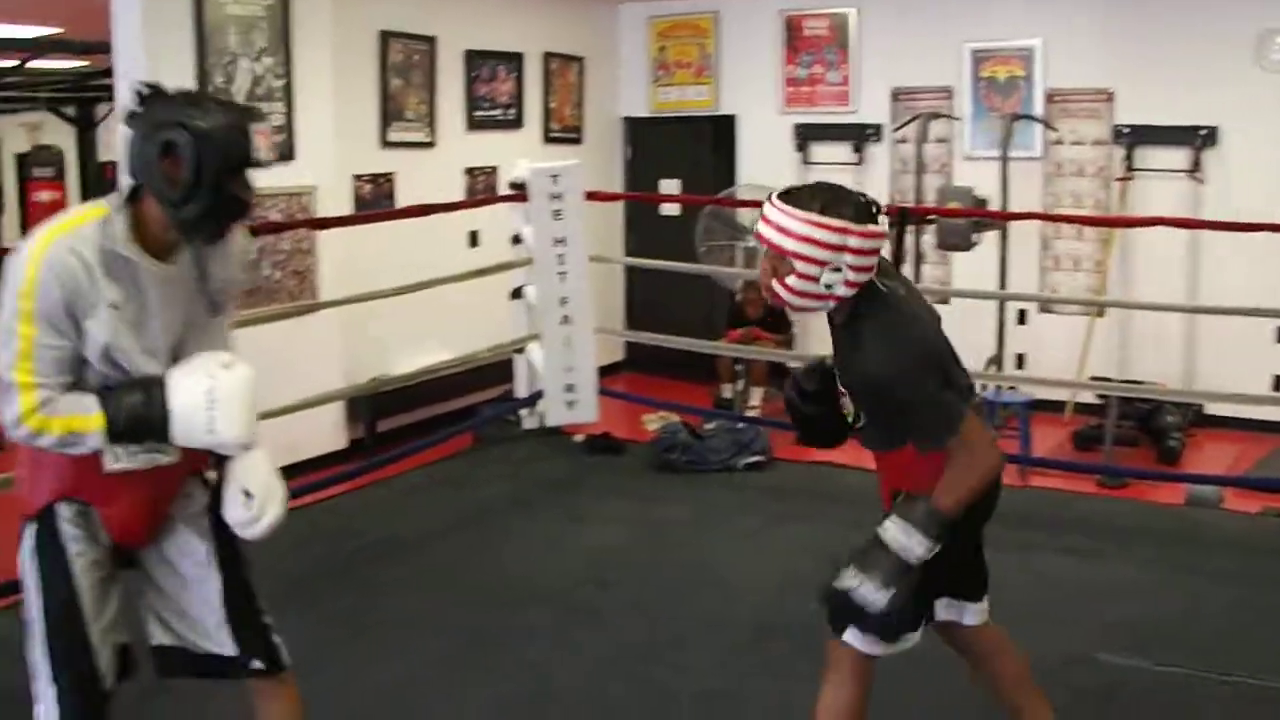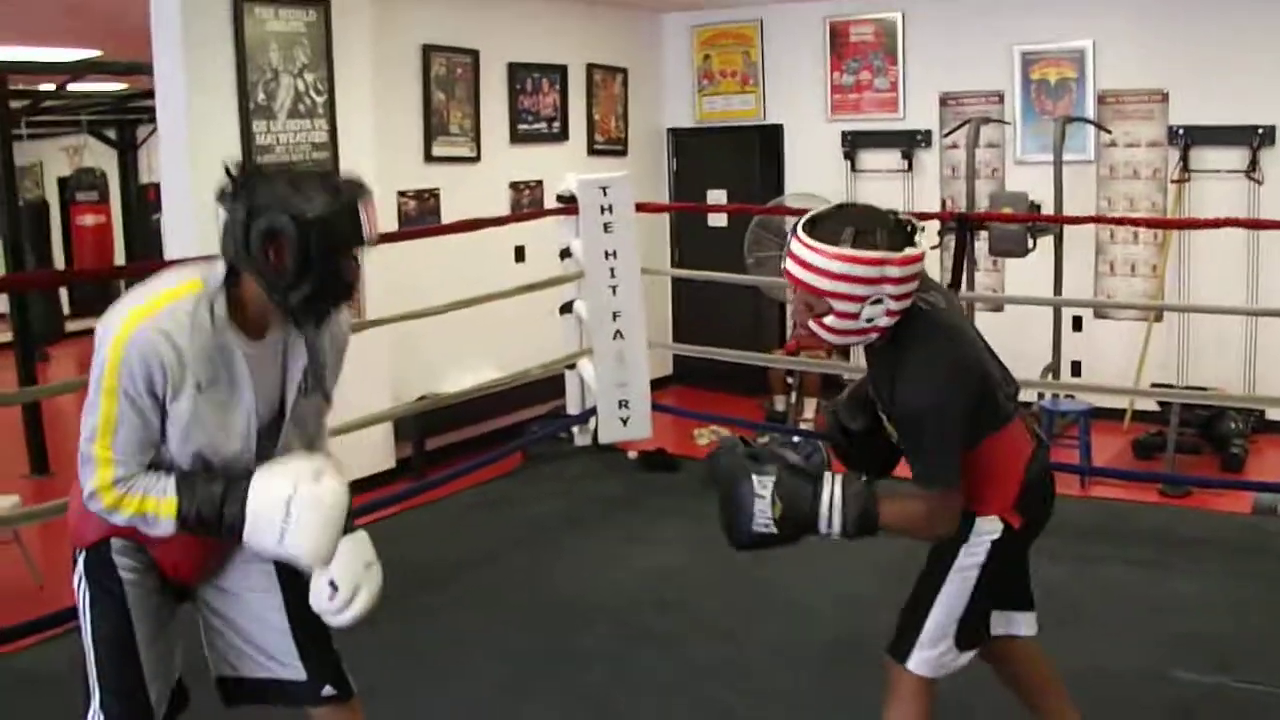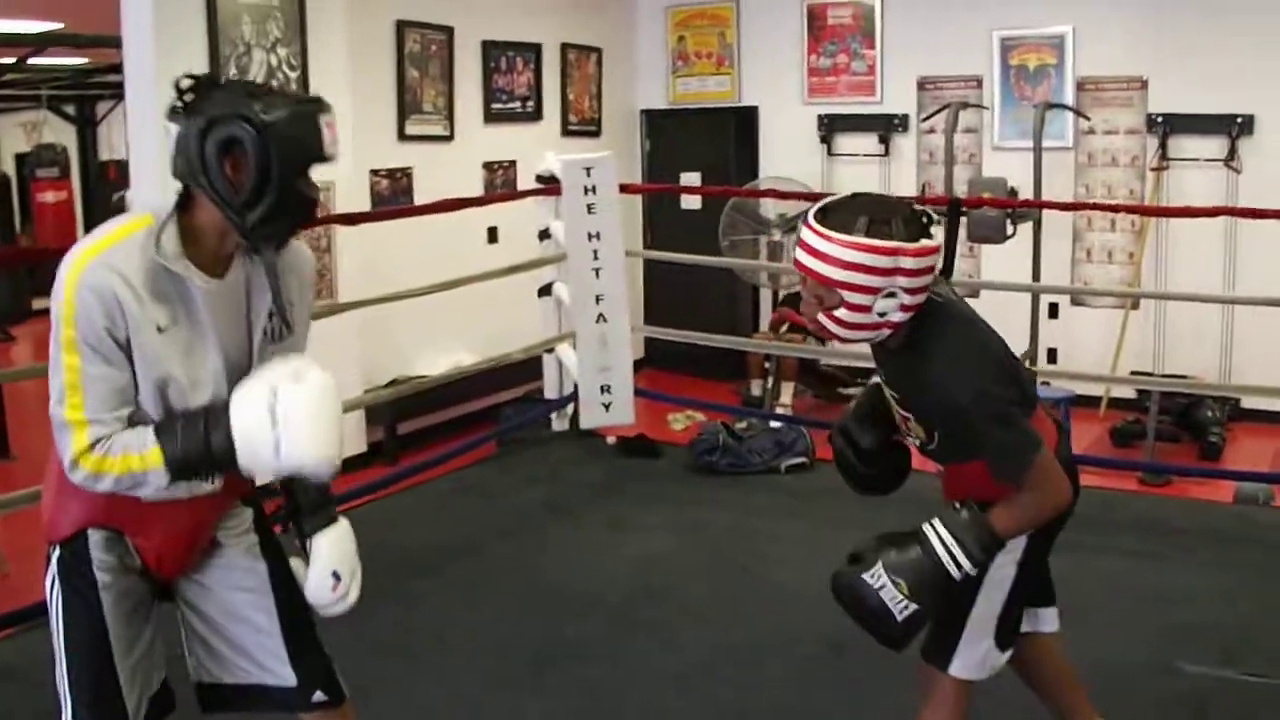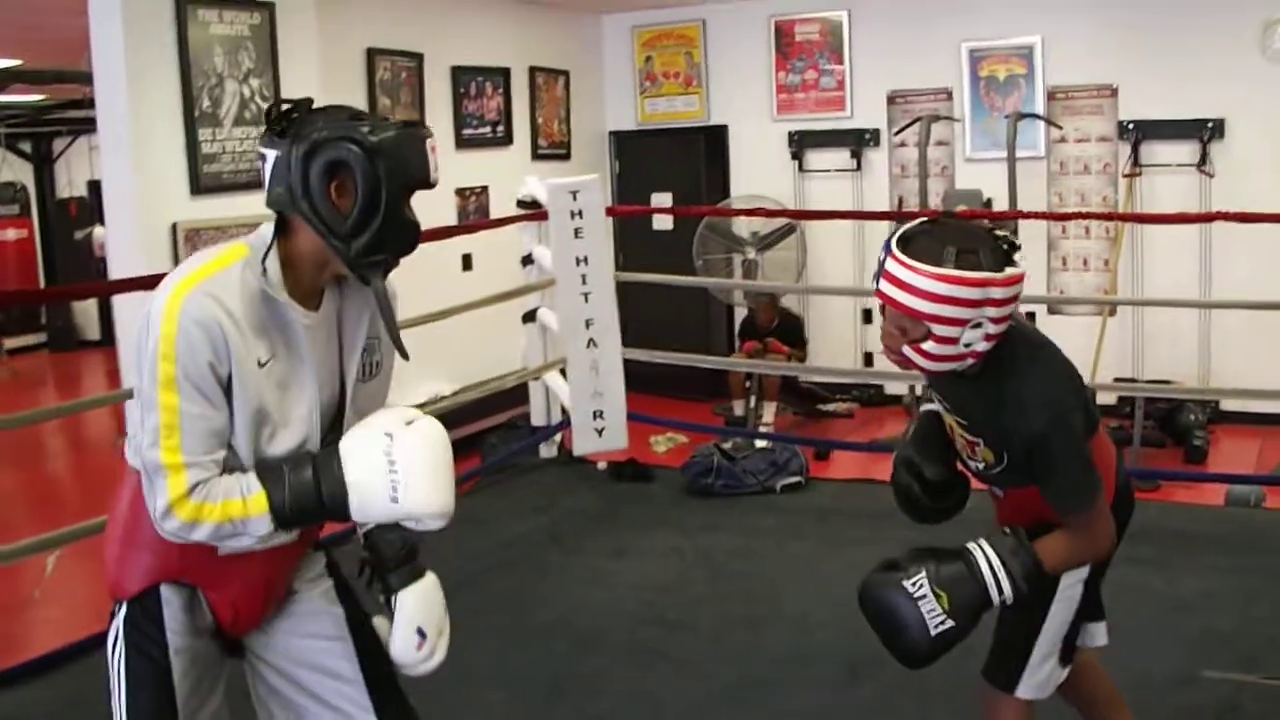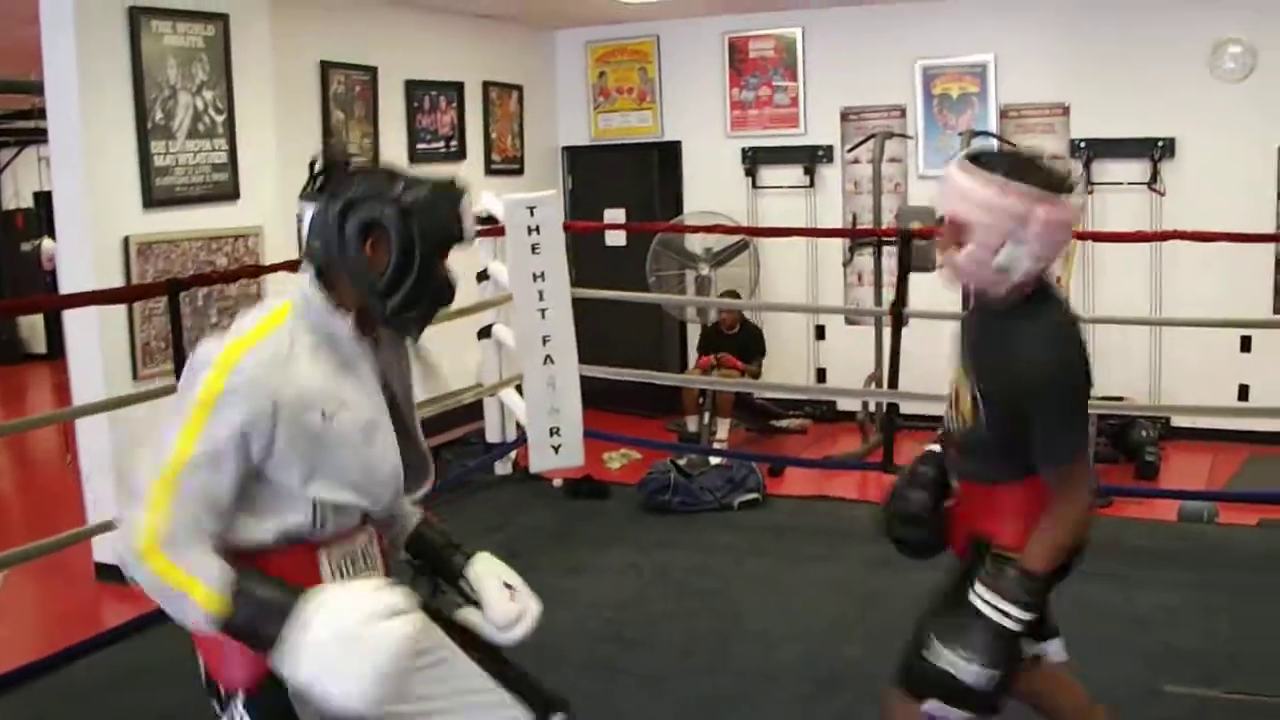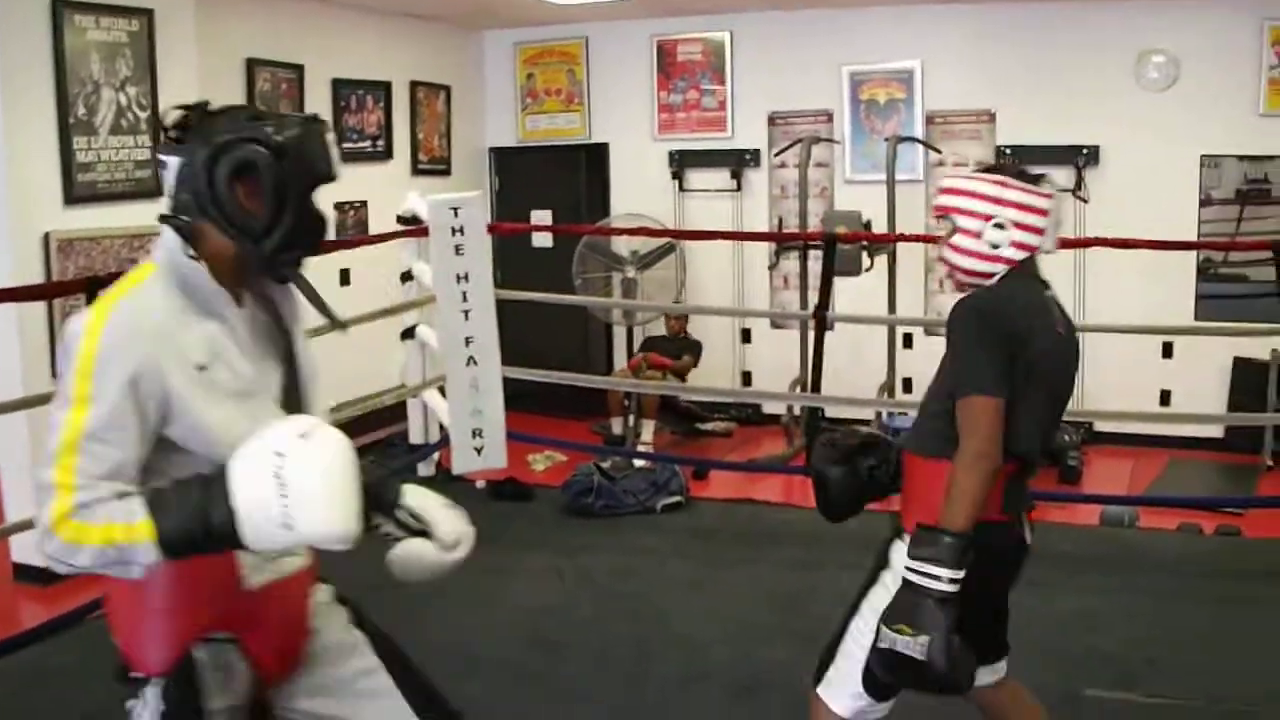
dt=0.5s
person 1, frame 1
left shoulder: (217, 246)
right shoulder: (59, 256)
left wrist: (241, 446)
right wrist: (159, 410)
left hip: (176, 477)
right hip: (76, 490)
left knee: (257, 656)
person 1, frame 2
left shoulder: (319, 319)
right shoulder: (147, 329)
right elbow: (109, 489)
left wrist: (336, 526)
right wrist: (236, 508)
left hip: (240, 522)
right hip: (128, 532)
person 1, frame 3
left shoulder: (286, 262)
right shoulder: (101, 274)
right elbow: (89, 457)
left wrist: (316, 507)
right wrist: (225, 434)
left hip: (220, 510)
right hip: (107, 523)
person 1, frame 4
left shoulder: (364, 296)
right shoulder: (197, 306)
right elbow: (182, 505)
left wrist: (399, 565)
right wrist: (331, 485)
left hip: (288, 561)
right hip: (176, 568)
person 1, frame 5
left shoulder: (381, 342)
right shoulder: (249, 368)
right elbow: (157, 544)
left wrist: (449, 560)
right wrist: (285, 621)
left hip: (370, 602)
right hip: (270, 642)
person 1, frame 6
left shoulder: (267, 297)
right shoulder: (125, 326)
right elbow: (68, 523)
left wrist: (378, 496)
right wrist: (220, 508)
left hip: (289, 600)
right hip: (187, 622)
person 2, frame 1
left shoulder: (885, 353)
right shoulder: (872, 285)
left elbow: (980, 455)
left wrist: (900, 540)
right wrist: (830, 381)
left hip: (937, 491)
right hip: (937, 479)
left knee: (851, 650)
right knee: (963, 620)
person 2, frame 2
left shoulder: (926, 387)
right shoulder: (911, 289)
left elbow: (939, 514)
left wrist: (814, 502)
right wrist: (871, 393)
left hip: (994, 502)
right hip: (996, 476)
left knee: (911, 667)
right knee: (998, 632)
person 2, frame 3
left shoulder: (959, 379)
right shoulder: (912, 303)
left elbow: (1050, 493)
left wrist: (939, 550)
right wrist: (879, 407)
left hip: (1020, 494)
right hip: (999, 469)
left knee: (948, 671)
right knee: (1017, 626)
person 2, frame 4
left shoulder: (1037, 405)
right shoulder: (956, 345)
left elbow: (1093, 535)
left wrist: (978, 574)
right wrist: (931, 432)
left hip: (1074, 519)
right hip: (1029, 501)
right knee: (1055, 652)
person 2, frame 5
left shoulder: (1042, 352)
right shoulder: (995, 304)
left elbow: (1072, 502)
left wrist: (1000, 603)
right wrist: (934, 467)
left hip: (1017, 541)
right hip: (991, 515)
right knee: (1025, 663)
person 2, frame 6
left shoulder: (984, 309)
right shoulder: (1051, 320)
left elbow: (980, 451)
left wrist: (934, 576)
right wrist: (900, 456)
left hip: (945, 547)
right hip: (1001, 534)
right knee: (980, 674)
